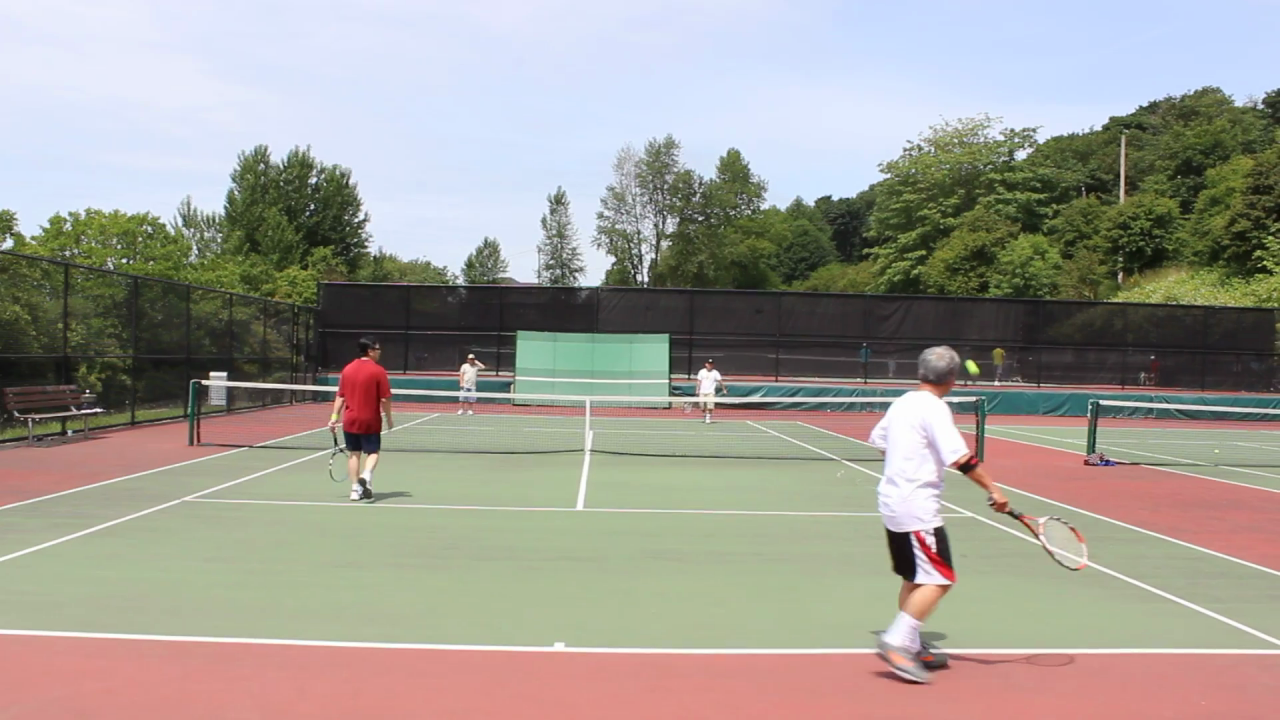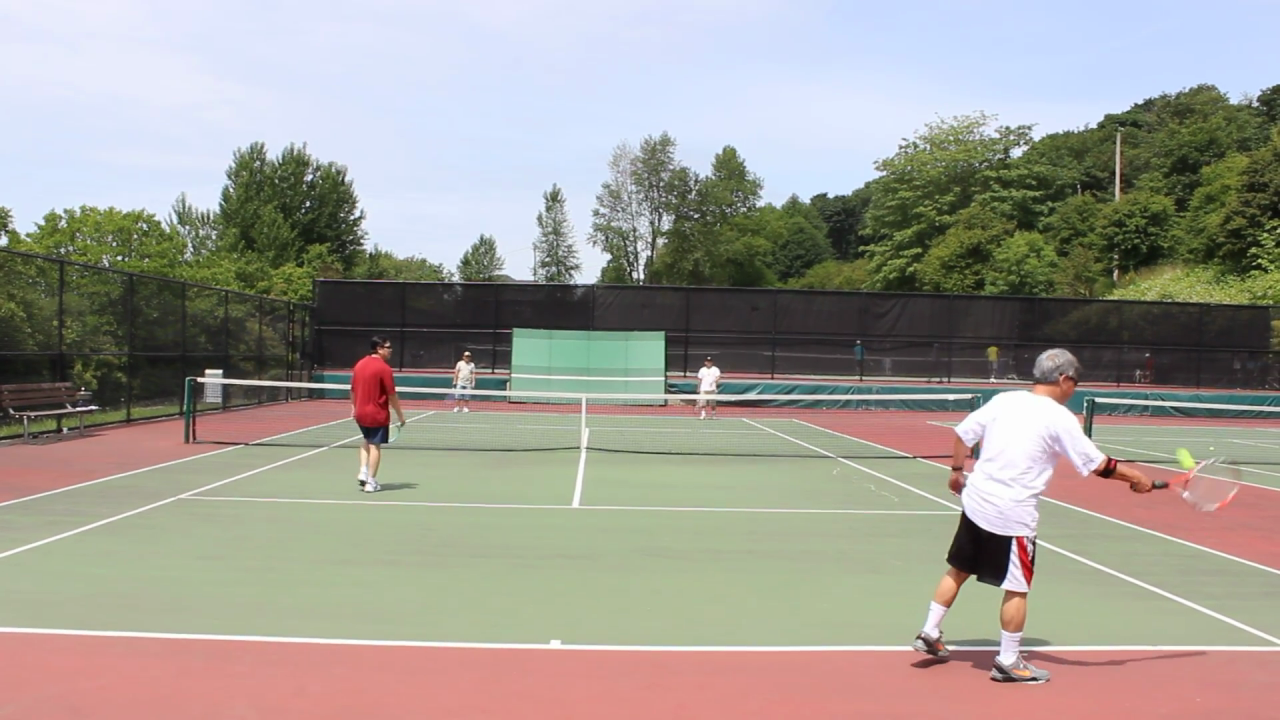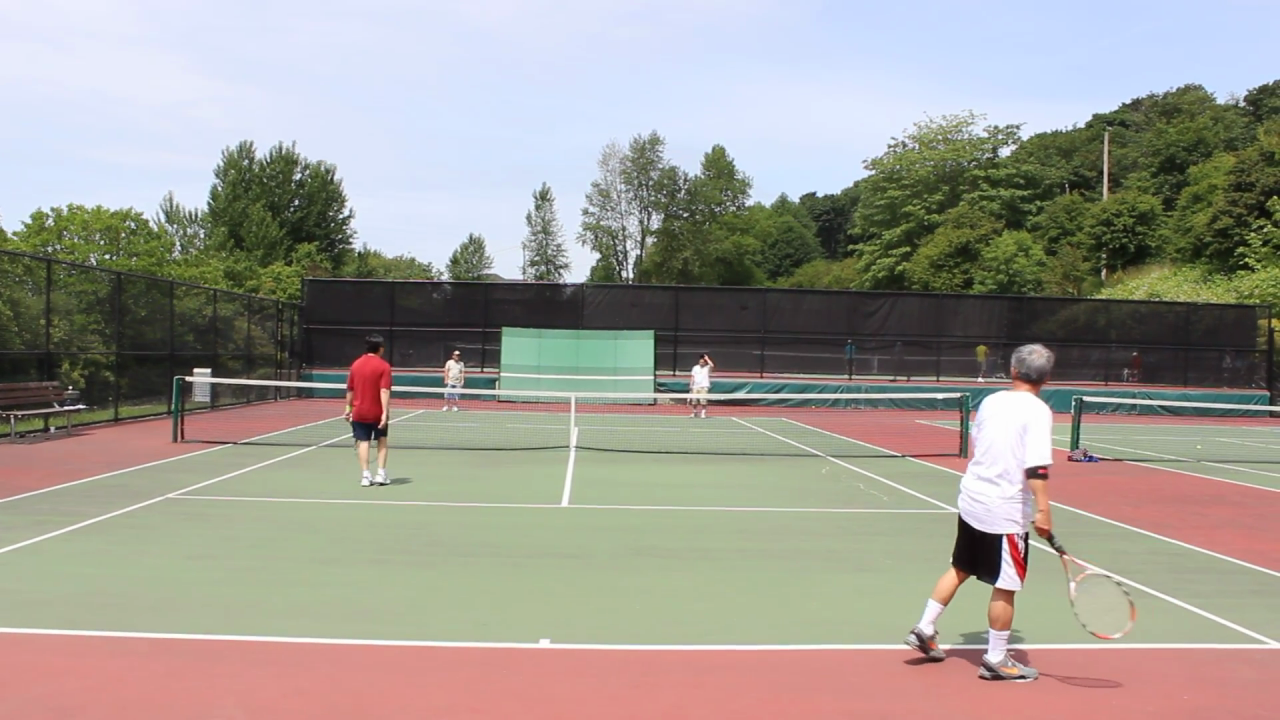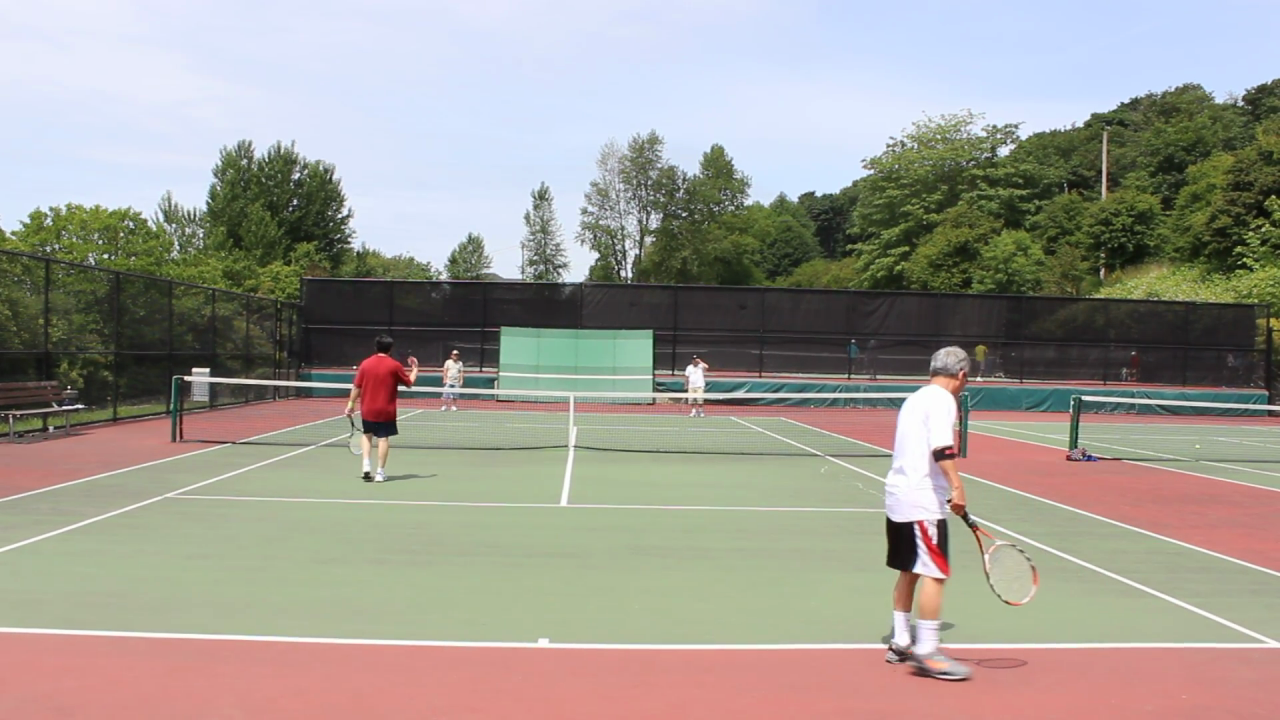
dt=0.7s
person 1, frame 1
left shoulder: (901, 402)
right shoulder: (934, 408)
left elbow: (878, 439)
right elbow: (960, 458)
right wrist: (992, 489)
left hip: (894, 502)
right hip: (915, 507)
left knee: (916, 579)
right knee: (937, 581)
left ankle: (908, 649)
right ankle: (896, 643)
person 1, frame 2
left shoulder: (1004, 400)
right shoulder: (1061, 418)
left elbow: (962, 433)
right elbow: (1096, 464)
left wrist: (957, 471)
right wrist: (1135, 478)
left hip: (976, 500)
right hip: (1012, 512)
left knee: (957, 570)
right knee: (1017, 588)
left ankle: (929, 633)
right ankle: (1008, 662)
person 1, frame 3
left shoulder: (990, 401)
right shoulder: (1038, 411)
right elbow: (1036, 466)
right wrist: (1042, 508)
left hip: (971, 500)
right hip: (1005, 510)
left knee: (959, 568)
right knee: (1006, 586)
left ankle: (924, 629)
right ankle: (996, 660)
person 1, frame 4
left shoulder: (915, 399)
right shoulder: (942, 399)
right elbow: (942, 448)
right wrist: (956, 487)
left hip: (901, 495)
right hip: (921, 501)
left knee: (910, 572)
right knee: (933, 574)
left ankle: (901, 643)
right ankle: (929, 651)
